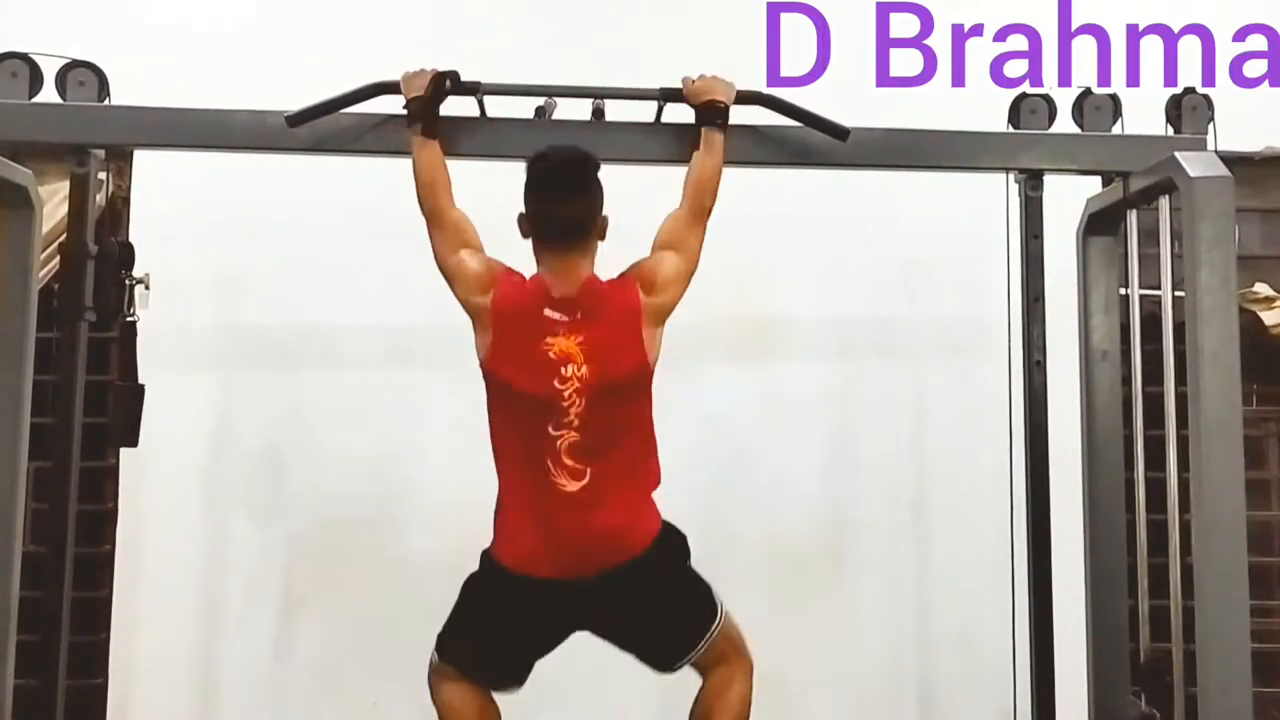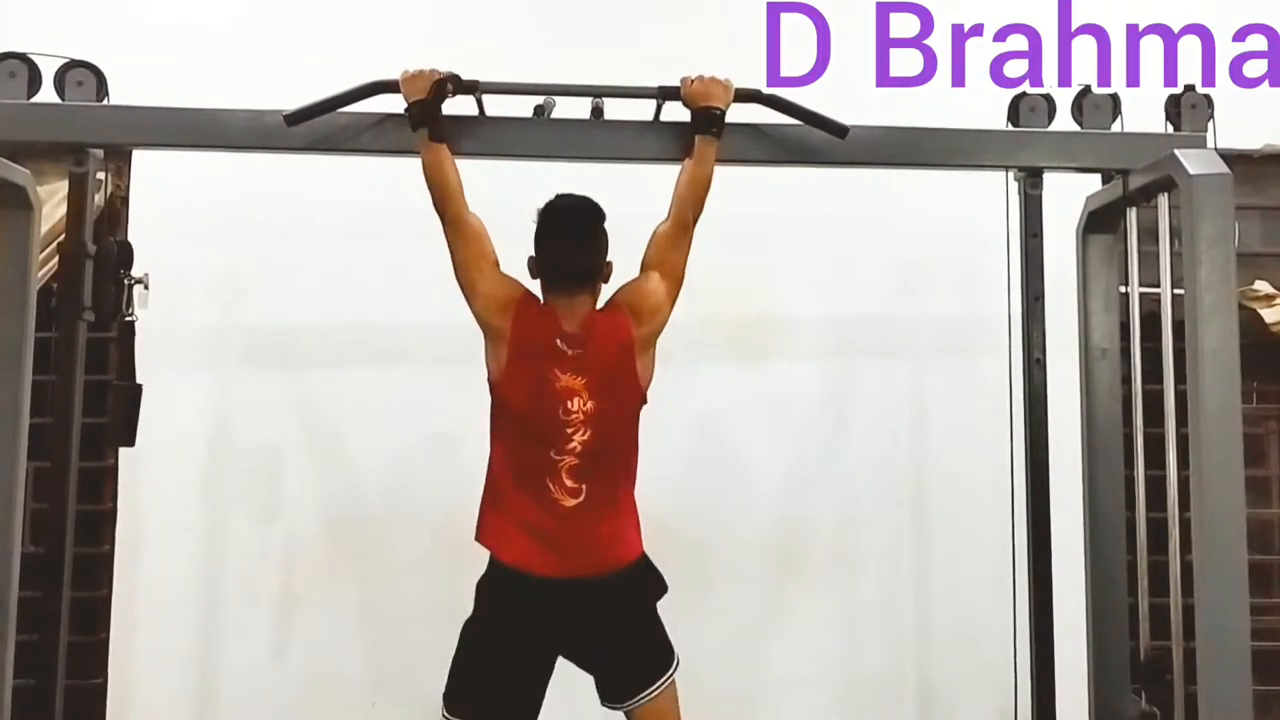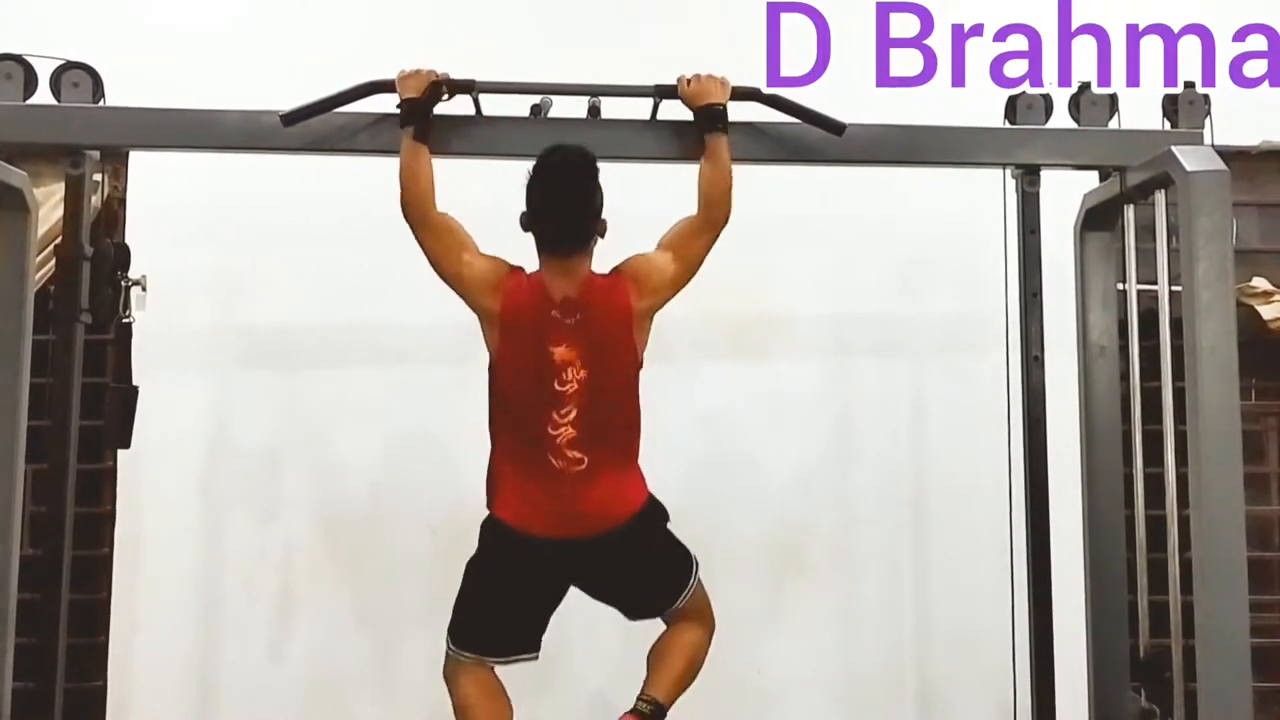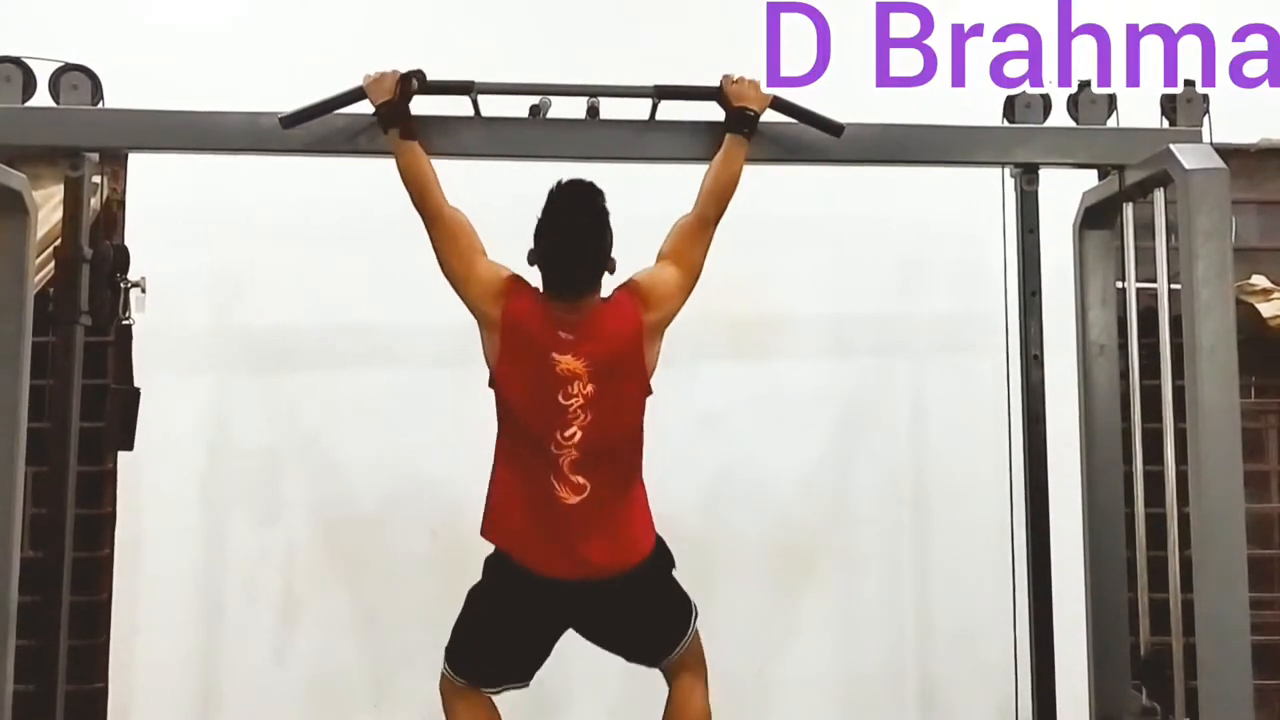
dt=0.3s
person 1, frame 1
left shoulder: (492, 304)
right shoulder: (643, 302)
left elbow: (438, 213)
right elbow: (695, 211)
left wrist: (422, 117)
right wrist: (712, 117)
left hip: (523, 572)
right hip: (633, 562)
right knee: (729, 662)
person 1, frame 2
left shoulder: (504, 326)
right shoulder: (636, 328)
left elbow: (455, 216)
right elbow: (681, 223)
left wrist: (425, 119)
right wrist: (707, 123)
left hip: (518, 583)
right hip: (613, 580)
person 1, frame 3
left shoulder: (495, 296)
right shoulder: (635, 294)
left elbow: (420, 210)
right elbow: (712, 215)
left wrist: (414, 115)
right wrist: (712, 119)
left hip: (520, 535)
right hip: (621, 527)
left knee: (466, 666)
right knee: (695, 618)
person 1, frame 4
left shoulder: (500, 312)
right shoulder: (644, 314)
left elbow: (434, 208)
right elbow: (705, 214)
left wrist: (395, 118)
right wrist: (741, 121)
left hip: (523, 569)
right hip: (626, 567)
